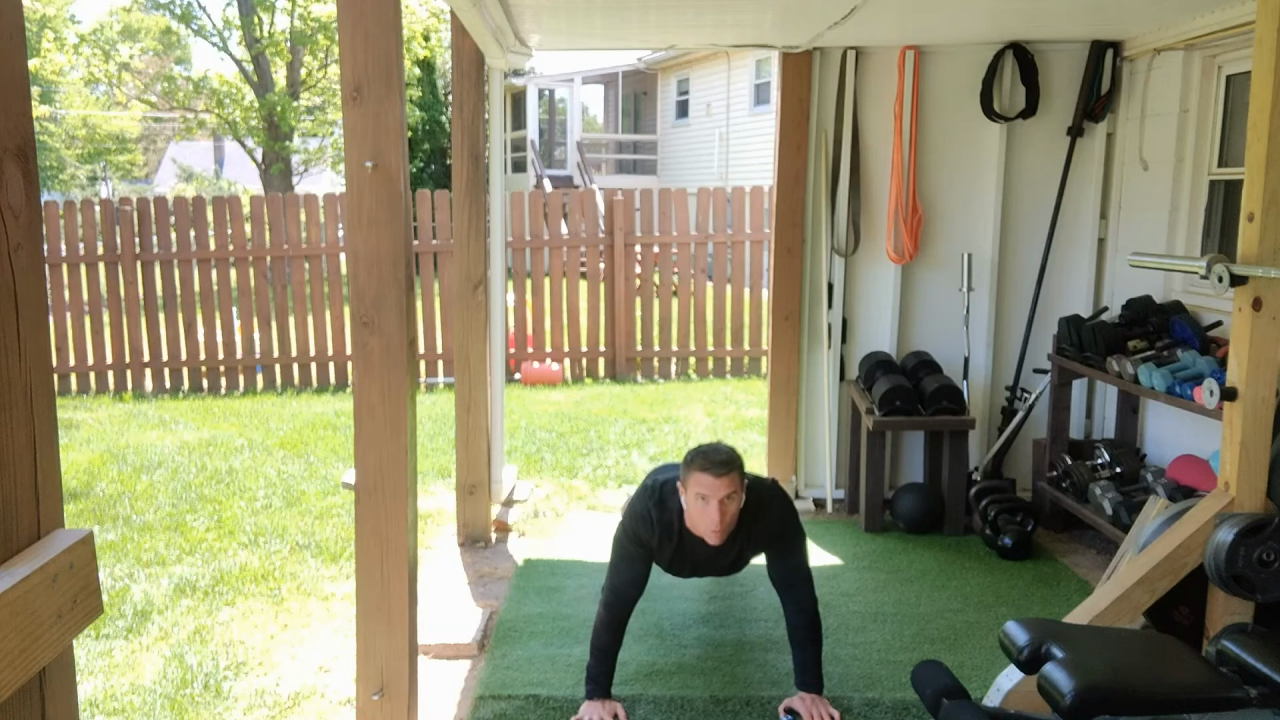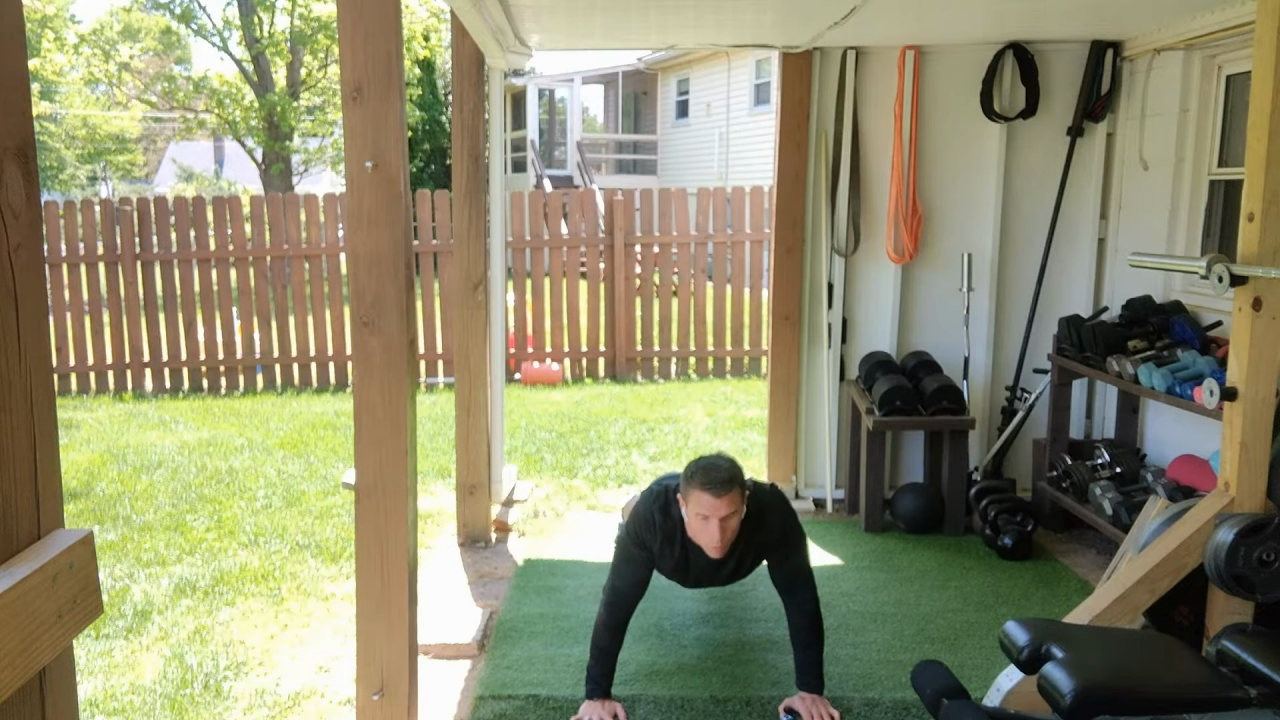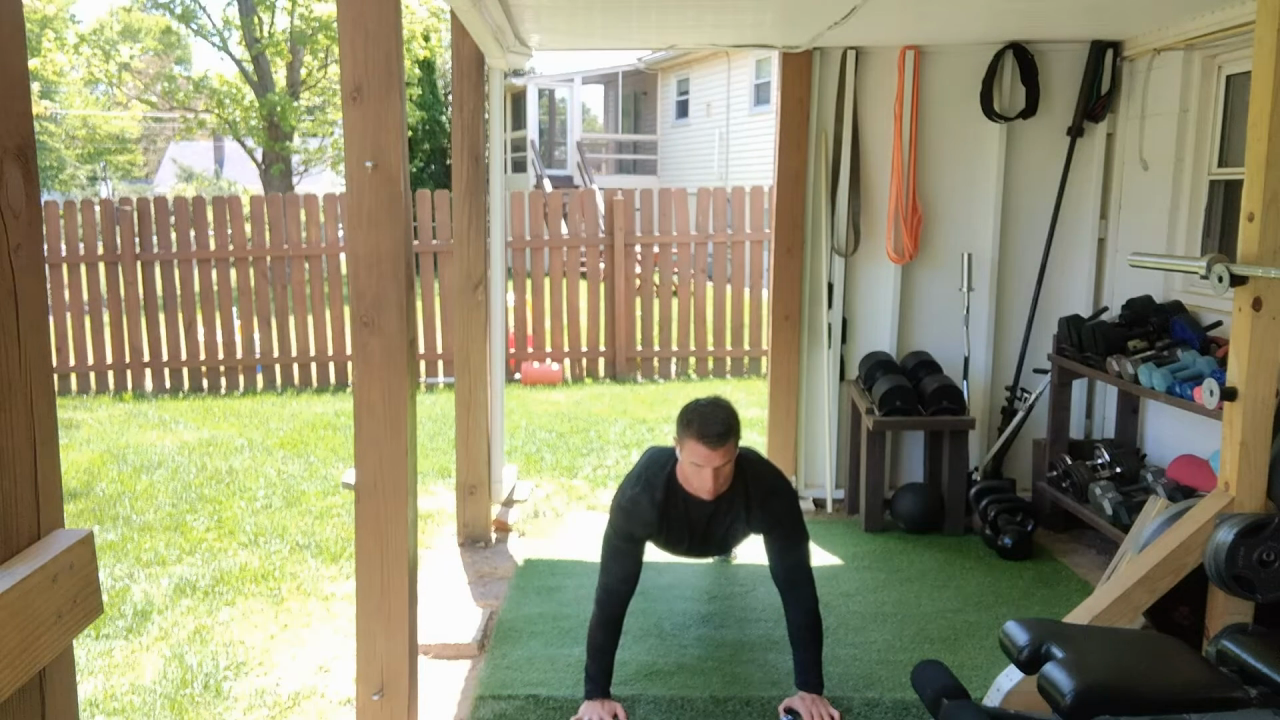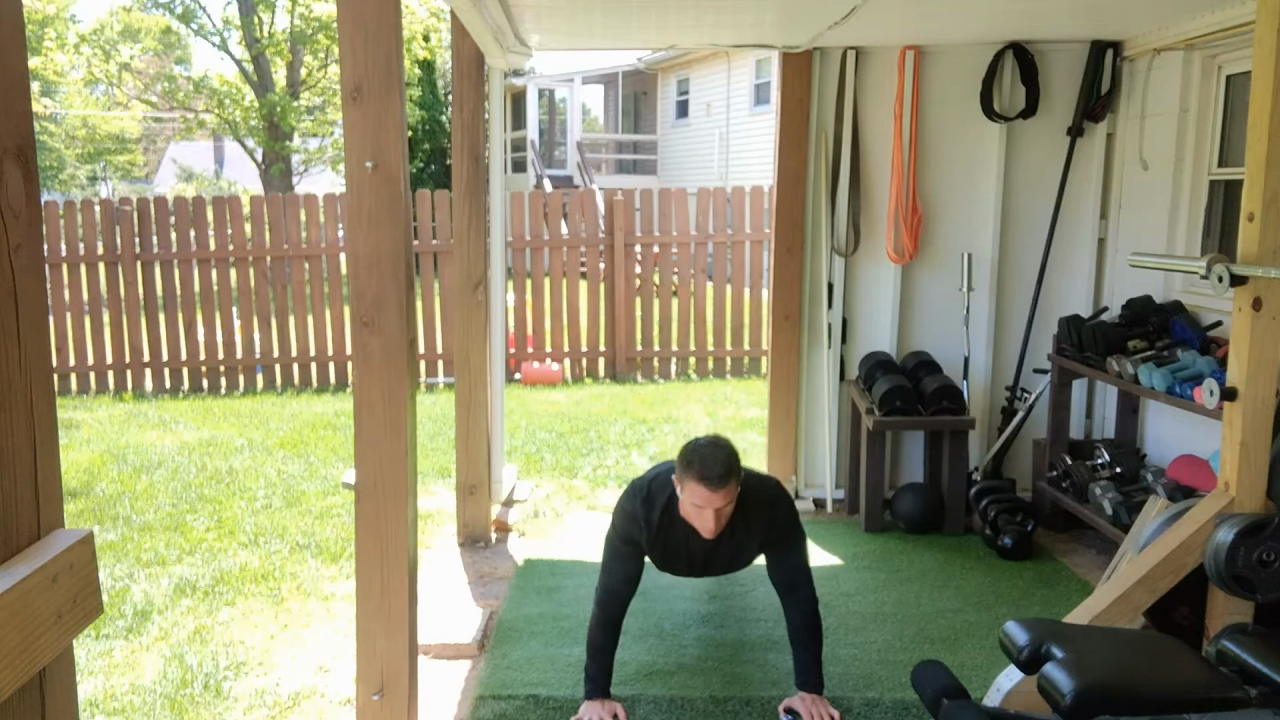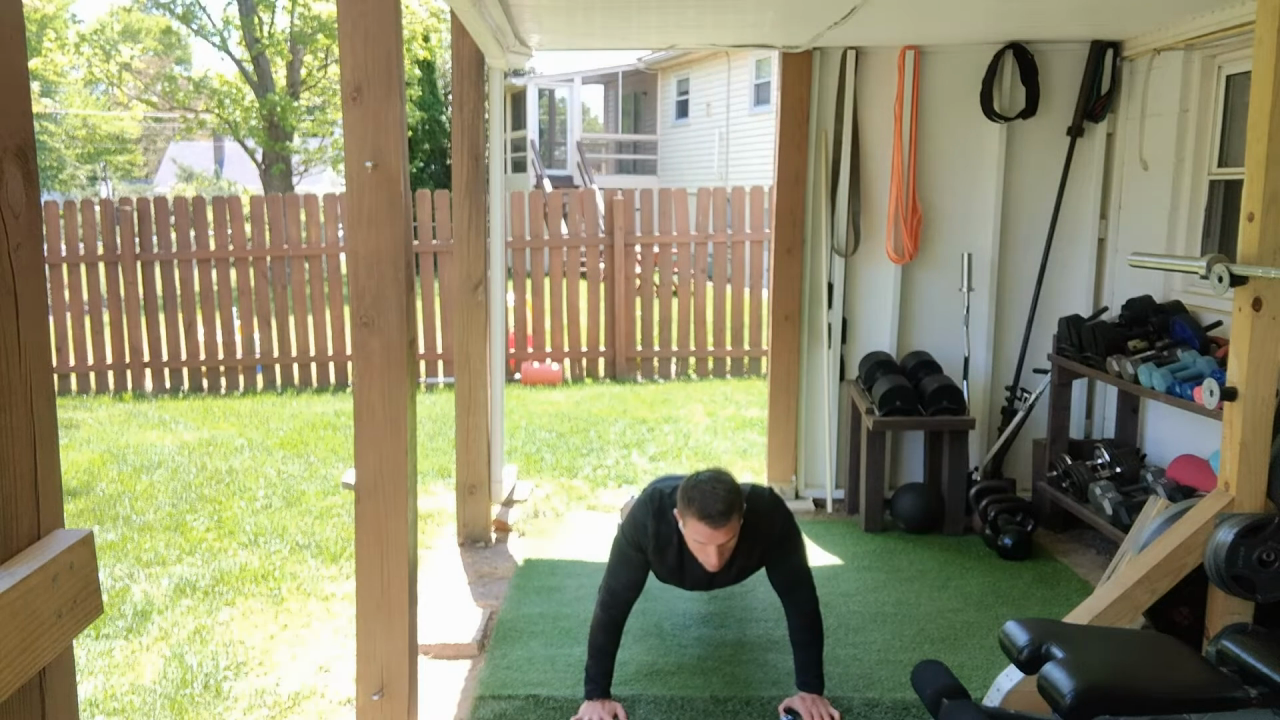
dt=1s
person 1, frame 1
left shoulder: (771, 506)
right shoulder: (650, 508)
left elbow: (798, 596)
right elbow: (617, 599)
left wrist: (810, 689)
right wrist: (596, 694)
person 1, frame 2
left shoulder: (772, 512)
right shoulder: (652, 514)
left elbow: (801, 599)
right elbow: (617, 602)
left wrist: (810, 689)
right wrist: (597, 694)
person 1, frame 3
left shoulder: (768, 487)
right shoulder: (641, 492)
left elbow: (797, 586)
right elbow: (613, 592)
left wrist: (810, 688)
right wrist: (596, 693)
left hip: (726, 532)
right hip: (666, 536)
person 1, frame 4
left shoulder: (770, 502)
right shoulder: (641, 504)
left elbow: (798, 595)
right elbow: (611, 598)
left wrist: (810, 688)
right wrist: (596, 694)
right hip: (666, 545)
person 1, frame 5
left shoulder: (768, 515)
right shoulder: (649, 516)
left elbow: (800, 598)
right elbow: (613, 602)
left wrist: (810, 688)
right wrist: (596, 694)
